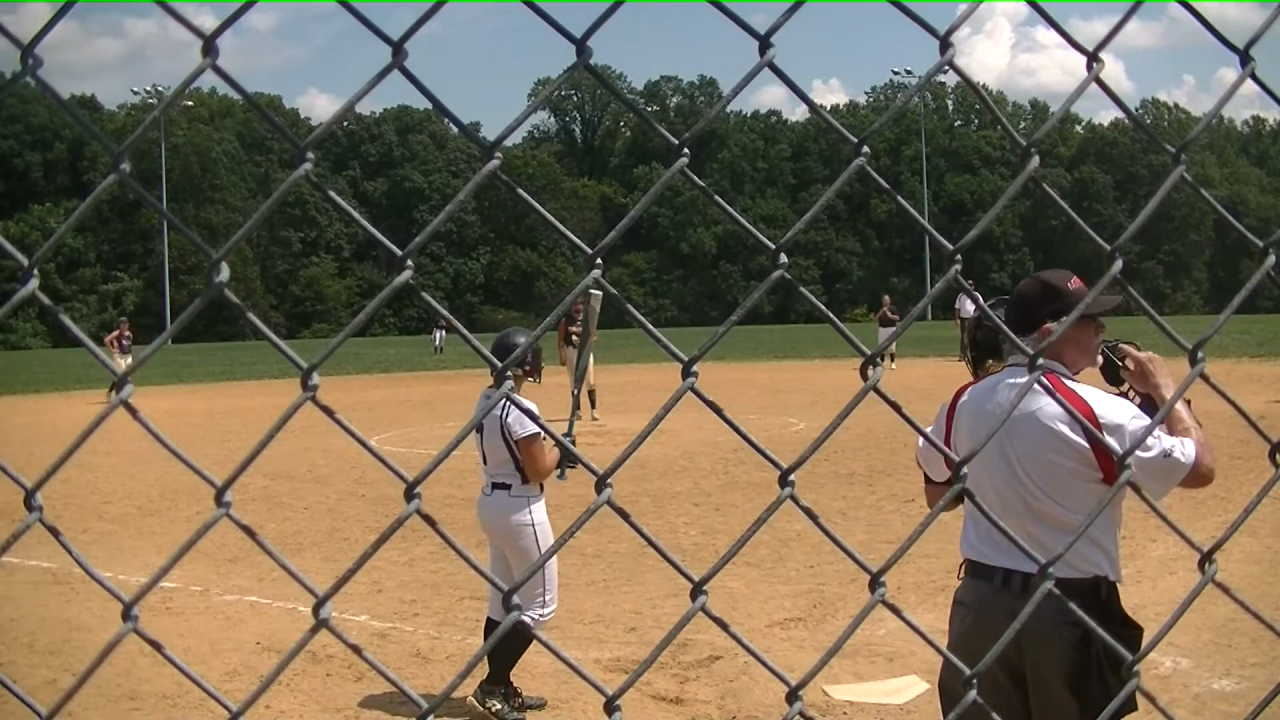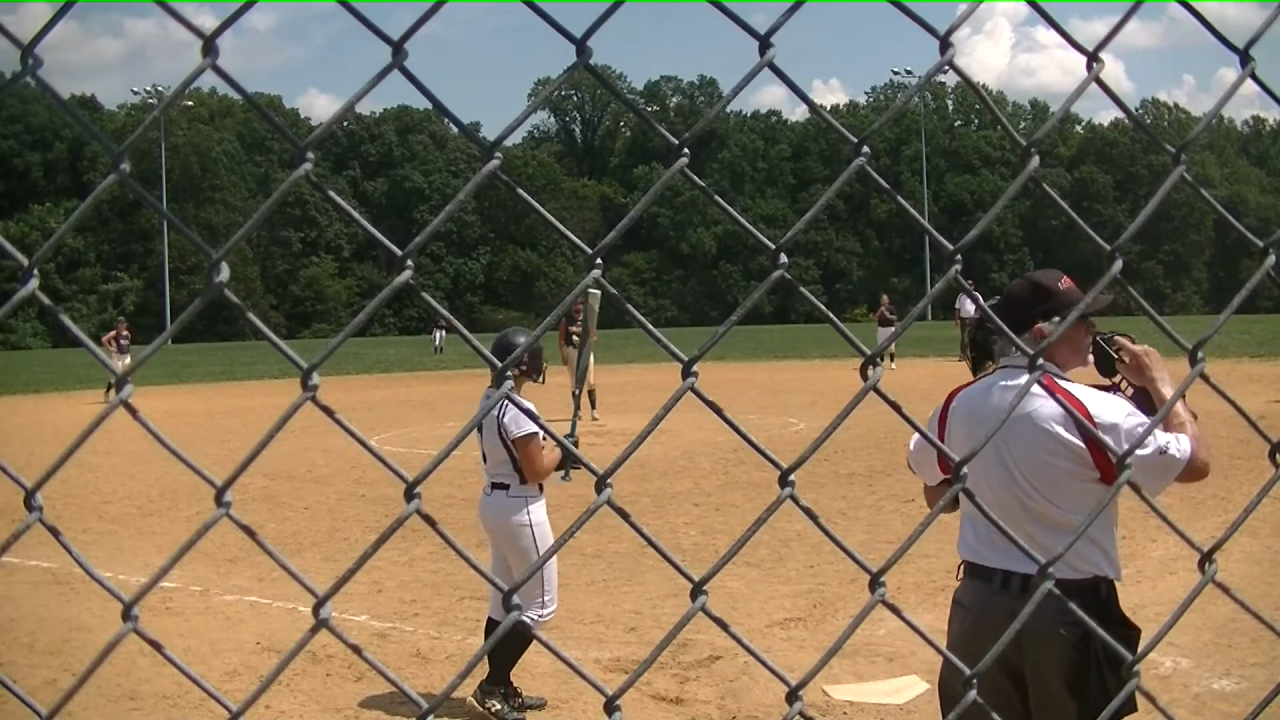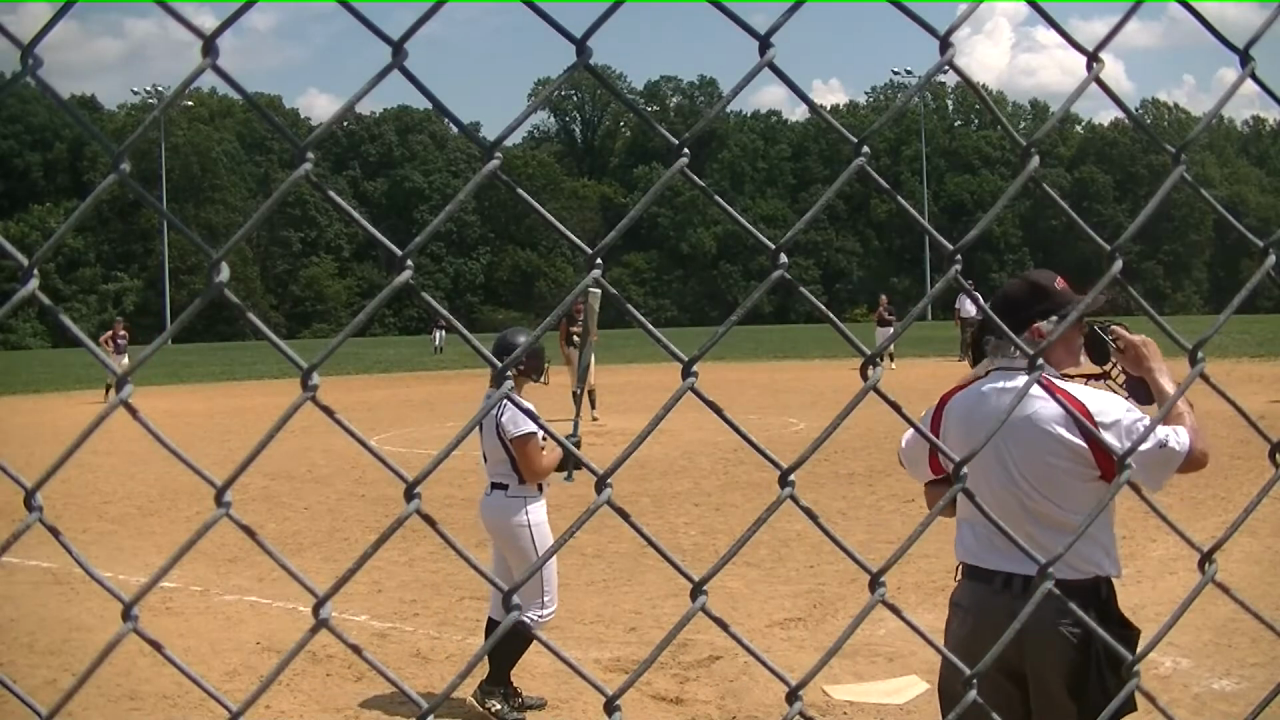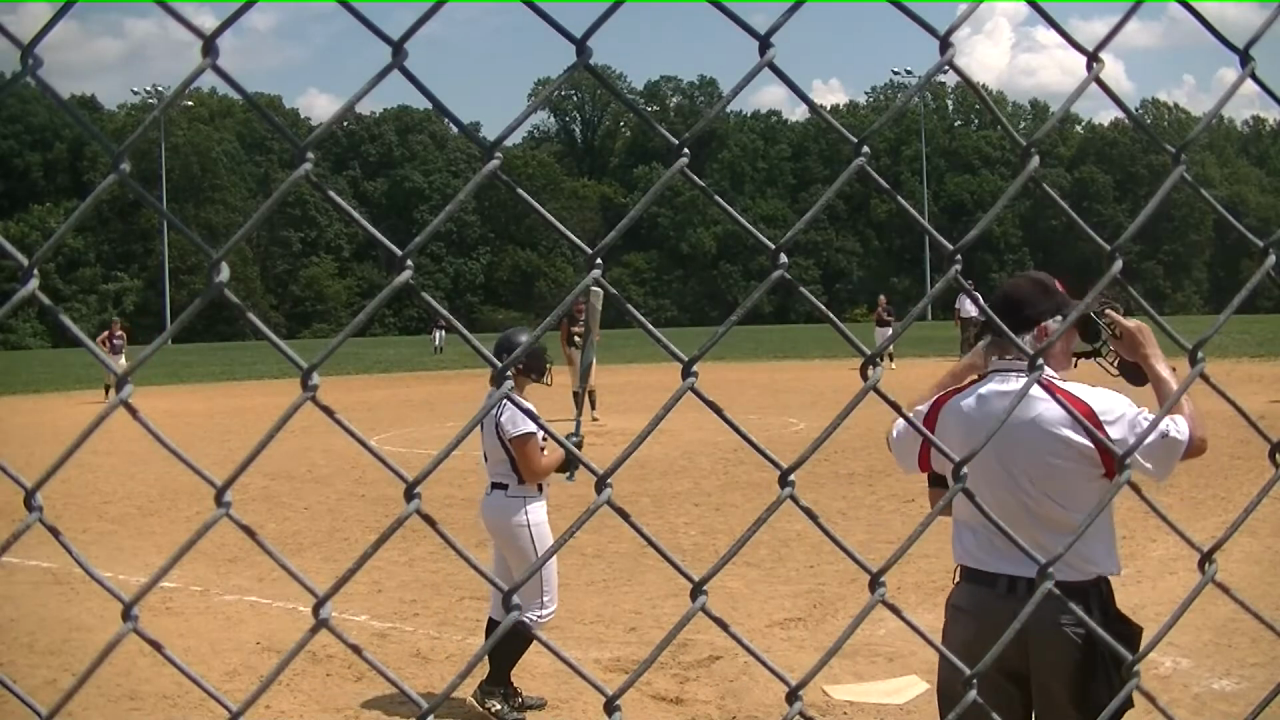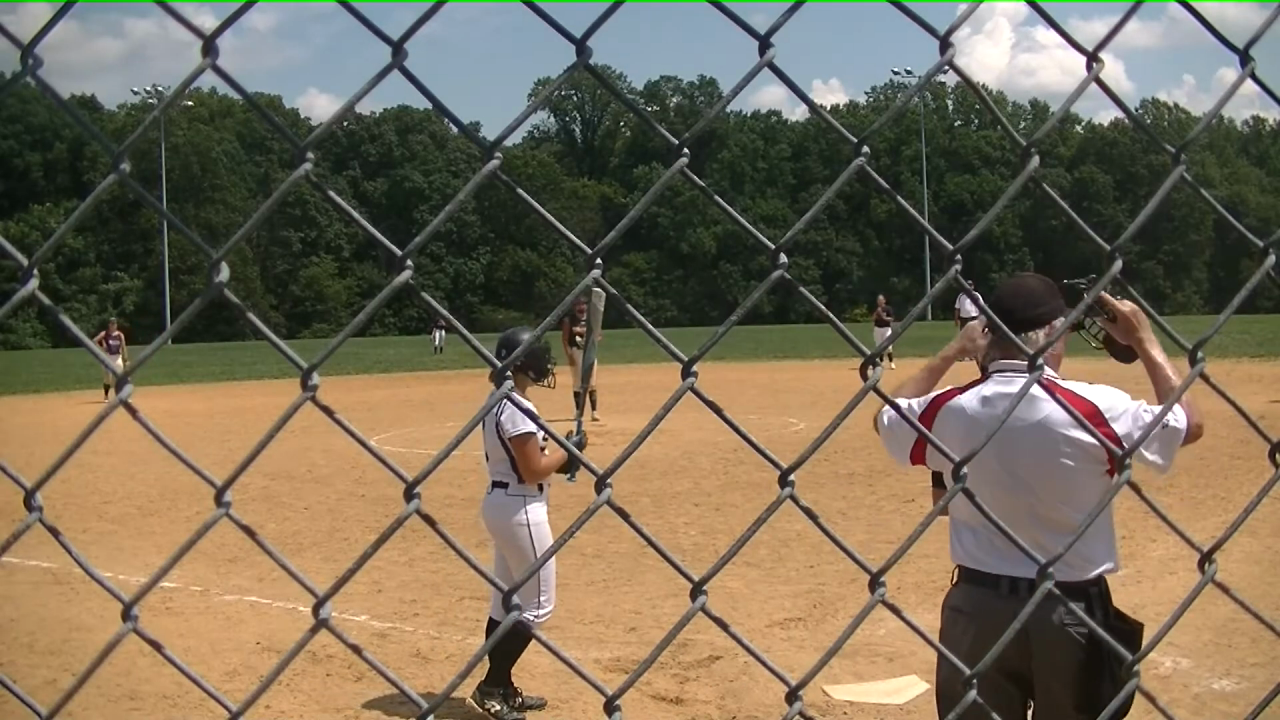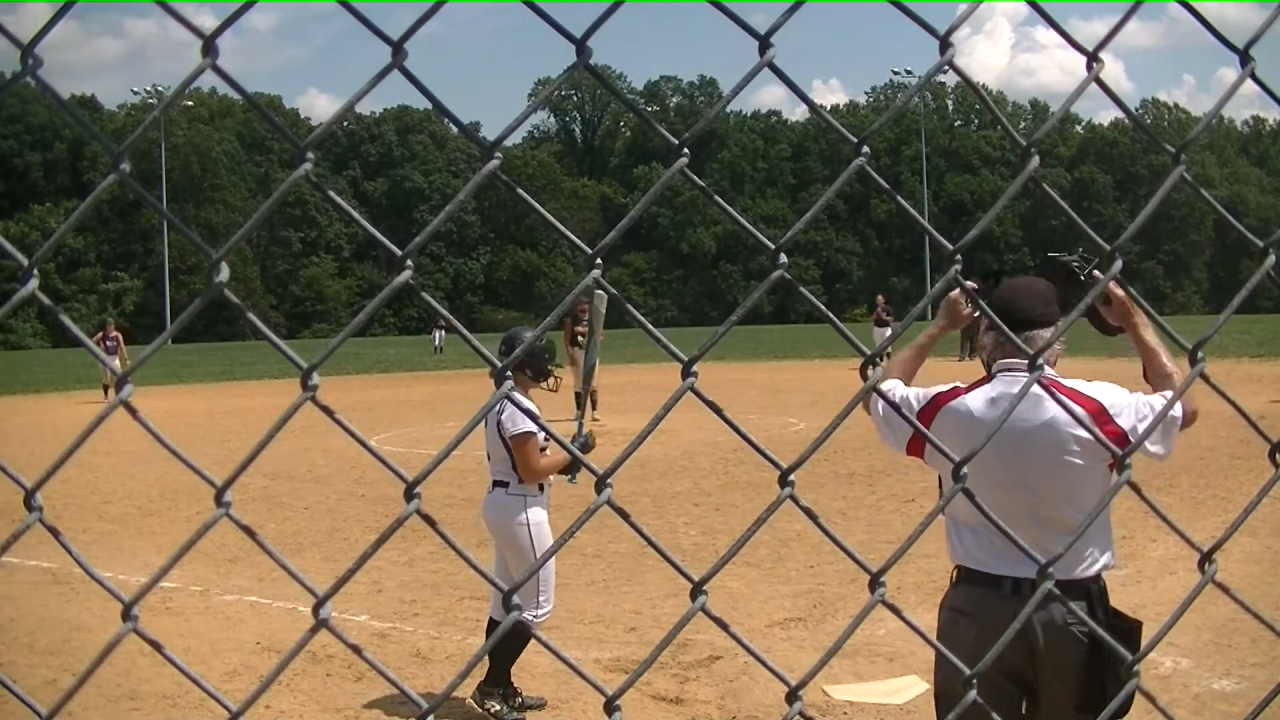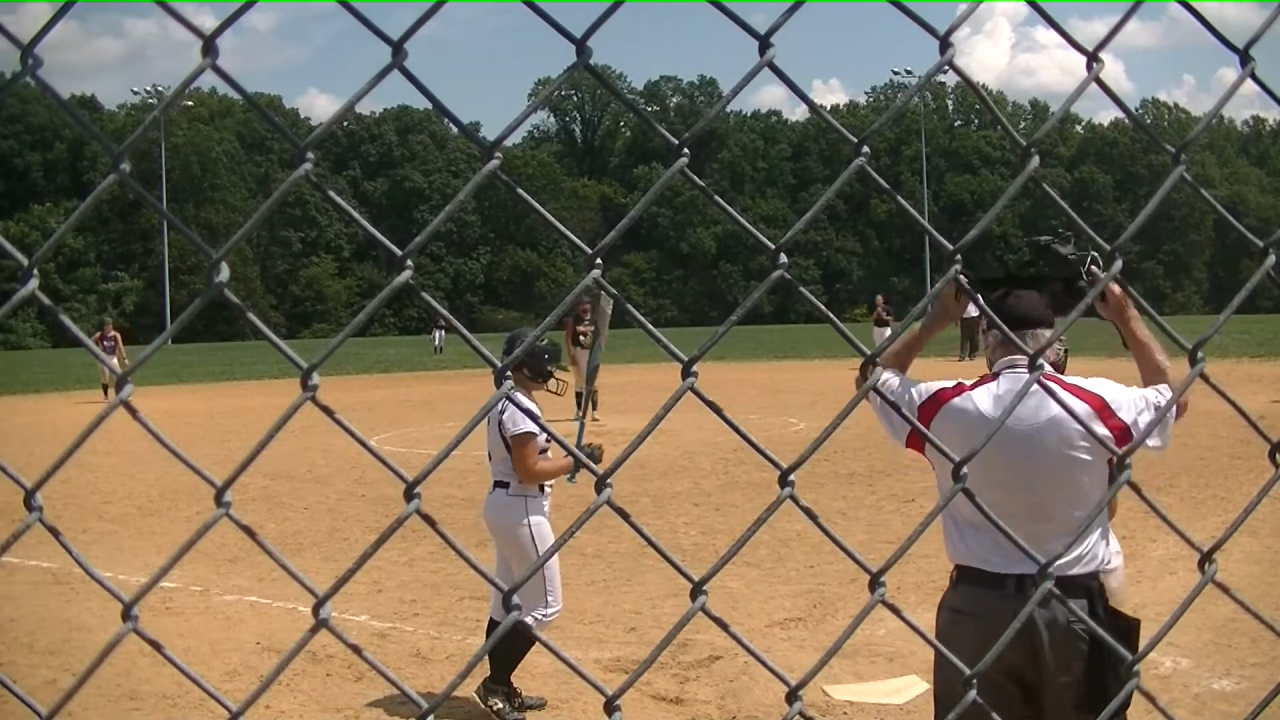
dt=0.1s
person 1, frame 1
left shoulder: (969, 400)
right shoulder: (1097, 411)
left elbow: (932, 466)
right elbow: (1199, 468)
right wrist: (1163, 387)
left hip: (981, 600)
right hip: (1070, 610)
person 1, frame 2
left shoulder: (962, 403)
right shoulder: (1091, 410)
left elbow: (923, 464)
right elbow: (1194, 462)
right wrist: (1157, 380)
left hip: (981, 604)
right hip: (1069, 611)
person 1, frame 3
left shoulder: (956, 405)
right shoulder: (1090, 409)
left elbow: (912, 459)
right elbow: (1193, 454)
right wrist: (1155, 370)
left hip: (979, 604)
right hip: (1068, 612)
person 1, frame 4
left shoulder: (953, 408)
right shoulder: (1091, 410)
left elbow: (899, 437)
right elbow: (1192, 438)
left wrist: (966, 367)
right wrist: (1150, 354)
left hip: (979, 607)
right hip: (1069, 614)
person 1, frame 5
left shoulder: (950, 408)
right shoulder: (1093, 407)
left elbow: (887, 419)
right elbow: (1189, 425)
left wrist: (952, 350)
right wrist: (1144, 339)
left hip: (977, 608)
right hip: (1068, 612)
person 1, frame 6
left shoulder: (948, 409)
right shoulder: (1093, 406)
left elbow: (877, 395)
right elbow: (1182, 406)
left wrist: (939, 328)
right wrist: (1135, 323)
left hip: (979, 608)
right hip: (1070, 611)
person 1, frame 7
left shoulder: (950, 407)
right shoulder: (1095, 403)
left elbow: (876, 378)
right elbow: (1172, 399)
left wrist: (934, 322)
right wrist: (1127, 317)
left hip: (978, 607)
right hip: (1071, 609)
person 2, frame 1
left shoulder: (486, 400)
right shoulder: (521, 409)
right elbow: (538, 471)
left wrist: (548, 451)
right wrist: (559, 449)
left hip: (491, 503)
right hip: (519, 509)
left knee: (503, 601)
right knee: (540, 603)
left ankle: (501, 688)
right ankle: (492, 687)
person 2, frame 2
left shoulder: (490, 400)
right shoulder: (518, 409)
right elbow: (536, 471)
left wrist: (552, 455)
right wrist: (561, 450)
left hip: (495, 504)
right hip: (520, 510)
left knee: (504, 601)
right knee: (539, 604)
right ankle: (491, 687)
person 2, frame 3
left shoulder: (493, 400)
right shoulder: (517, 409)
right elbow: (534, 471)
left wrist: (555, 456)
right wrist: (563, 449)
left hip: (496, 504)
right hip: (520, 510)
left knee: (505, 601)
right knee: (539, 604)
left ankle: (501, 688)
right ankle: (491, 687)
person 2, frame 4
left shoulder: (497, 400)
right shoulder: (517, 409)
right elbow: (533, 471)
left wrist: (557, 458)
right wrist: (565, 450)
left hip: (499, 505)
right hip: (520, 510)
left knee: (506, 601)
right knee: (539, 605)
right ankle: (491, 687)
person 2, frame 5
left shoulder: (500, 400)
right shoulder: (517, 408)
right elbow: (533, 471)
left wrist: (558, 458)
right wrist: (568, 449)
left hip: (500, 504)
right hip: (521, 510)
left knee: (506, 601)
right knee: (537, 604)
right ankle: (490, 687)
person 2, frame 6
left shoulder: (503, 400)
right shoulder: (519, 407)
right elbow: (531, 470)
left wrist: (562, 457)
right wrist: (573, 452)
left hip: (502, 504)
right hip: (520, 510)
left knee: (506, 601)
right knee: (537, 605)
person 2, frame 7
left shoulder: (507, 399)
right shoulder: (520, 407)
right elbow: (529, 471)
left wrist: (566, 460)
right wrist: (575, 459)
left hip: (502, 505)
right hip: (521, 511)
left knee: (506, 602)
right knee: (545, 605)
left ankle: (501, 688)
right ankle: (494, 685)
